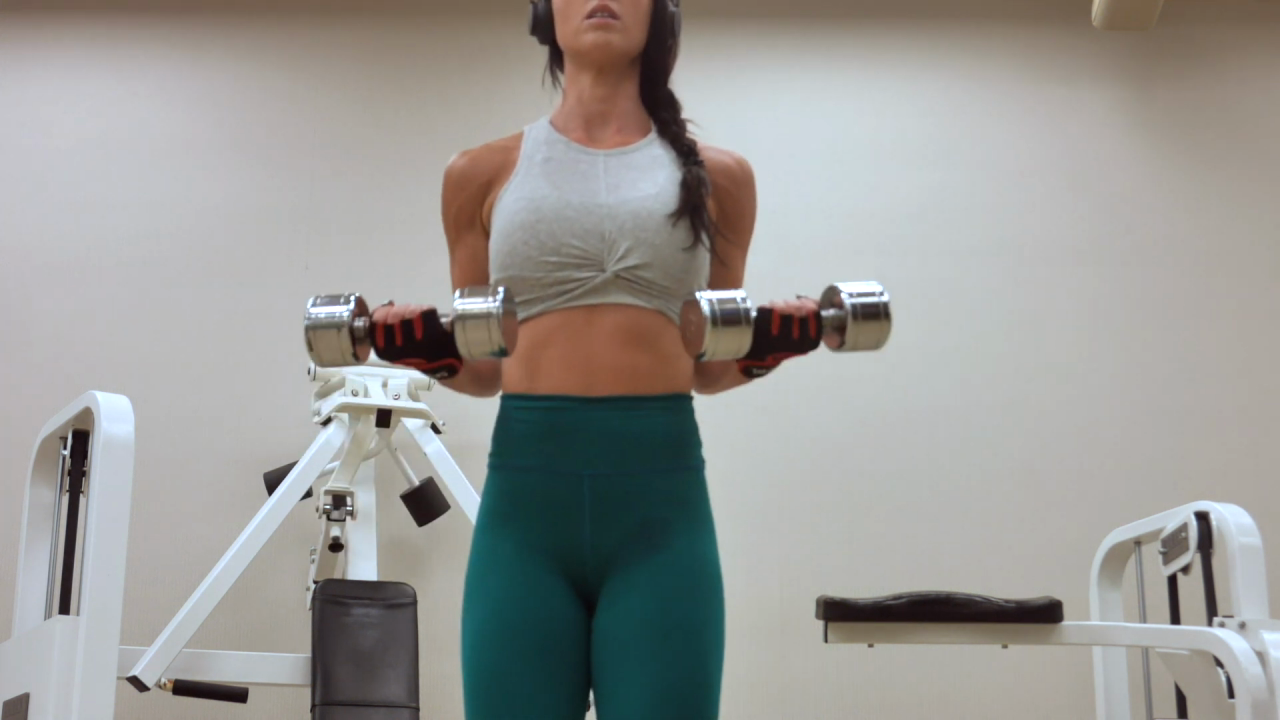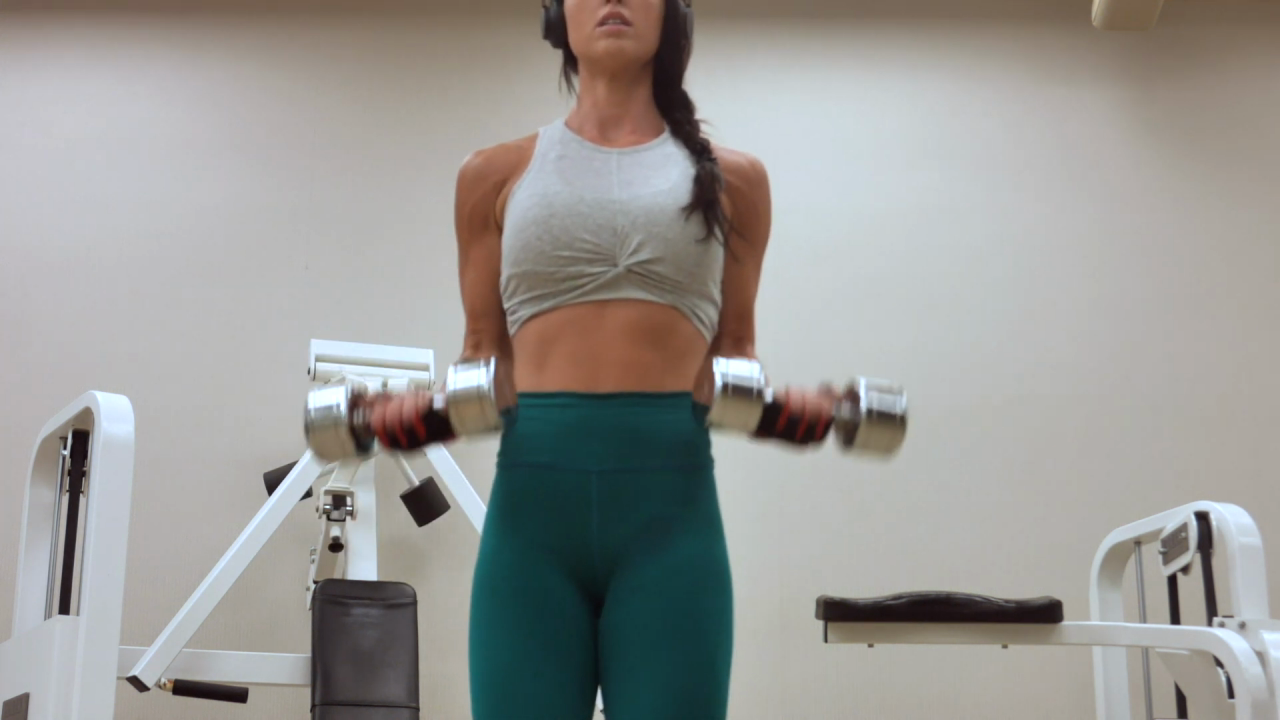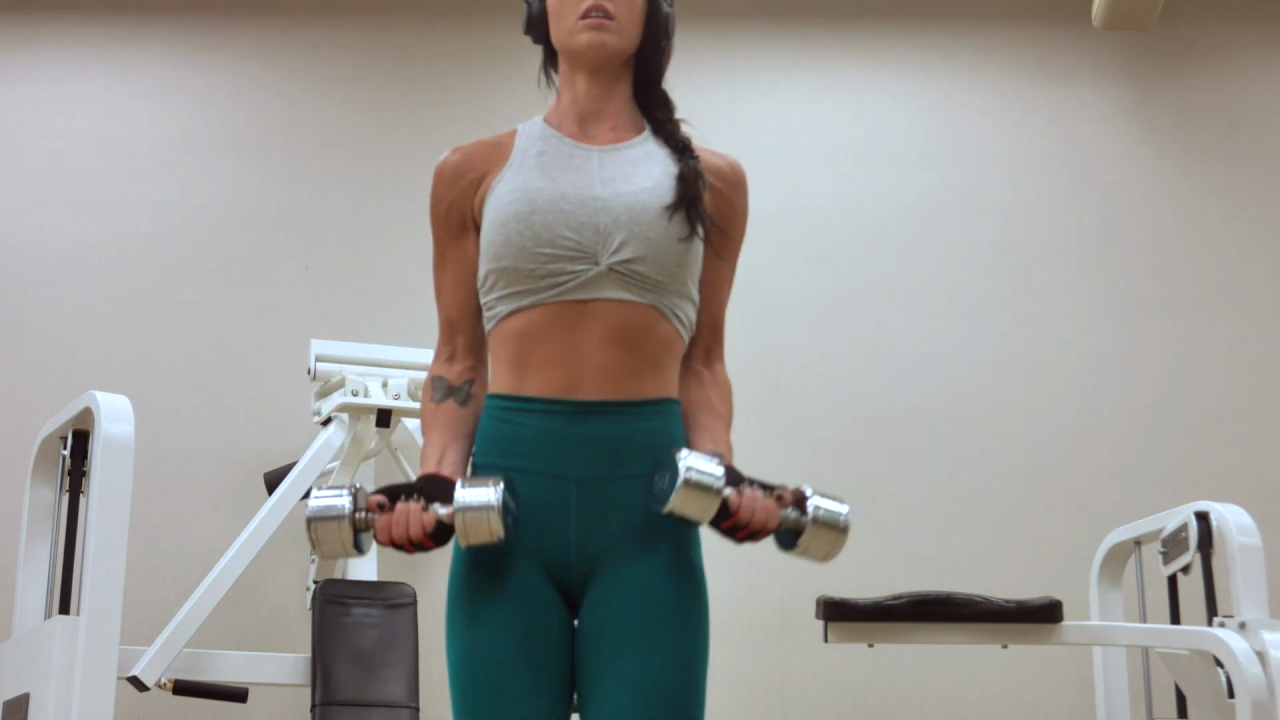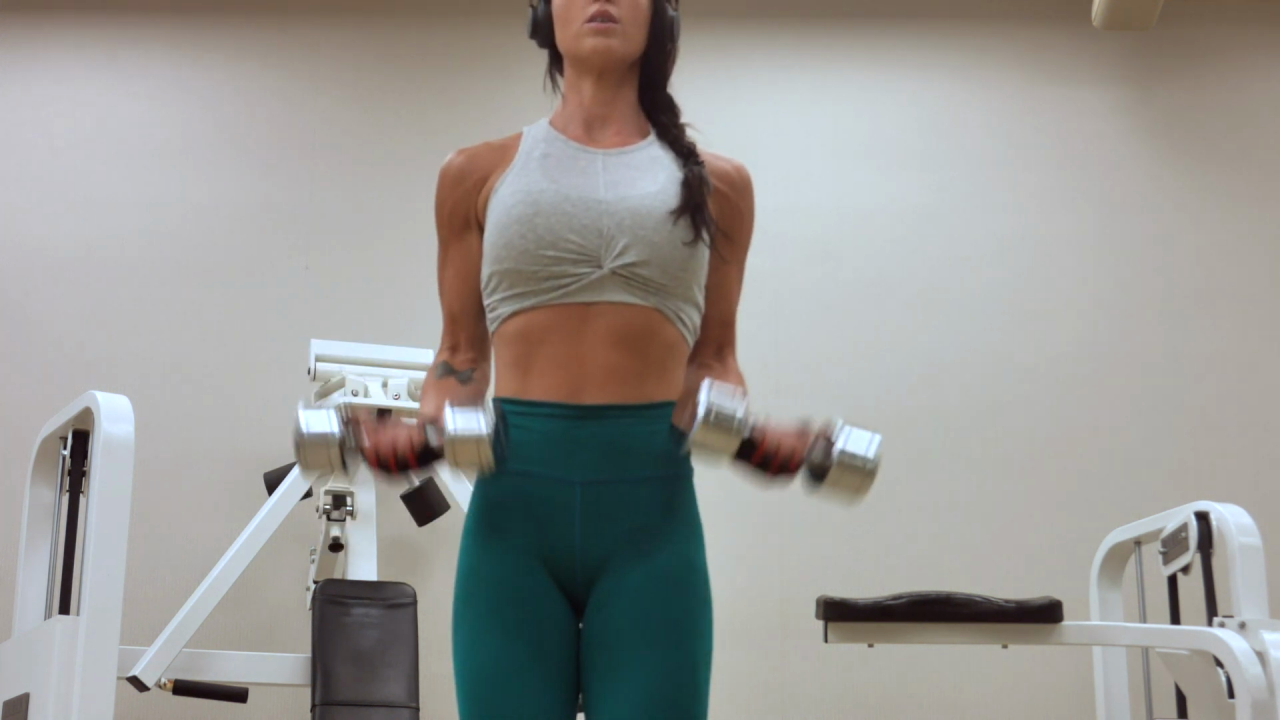
dt=0.4s
person 1, frame 1
left shoulder: (716, 177)
right shoulder: (481, 174)
right elbow: (481, 361)
left wrist: (761, 350)
right wrist: (434, 353)
left hip: (661, 498)
right hip: (524, 495)
person 1, frame 2
left shoulder: (731, 178)
right shoulder: (497, 173)
left elbow: (727, 356)
right elbow: (487, 352)
left wrist: (765, 408)
left hip: (669, 495)
right hip: (533, 490)
person 1, frame 3
left shoulder: (711, 179)
right shoulder: (472, 172)
left elbow: (701, 361)
right elbow: (459, 357)
right wrist: (435, 481)
left hip: (645, 500)
right hip: (510, 488)
person 1, frame 4
left shoulder: (715, 183)
right shoulder: (478, 174)
left elbow: (709, 363)
right elbow: (462, 353)
left wrist: (745, 429)
right wrist: (424, 424)
left hip: (650, 504)
right hip: (515, 497)
